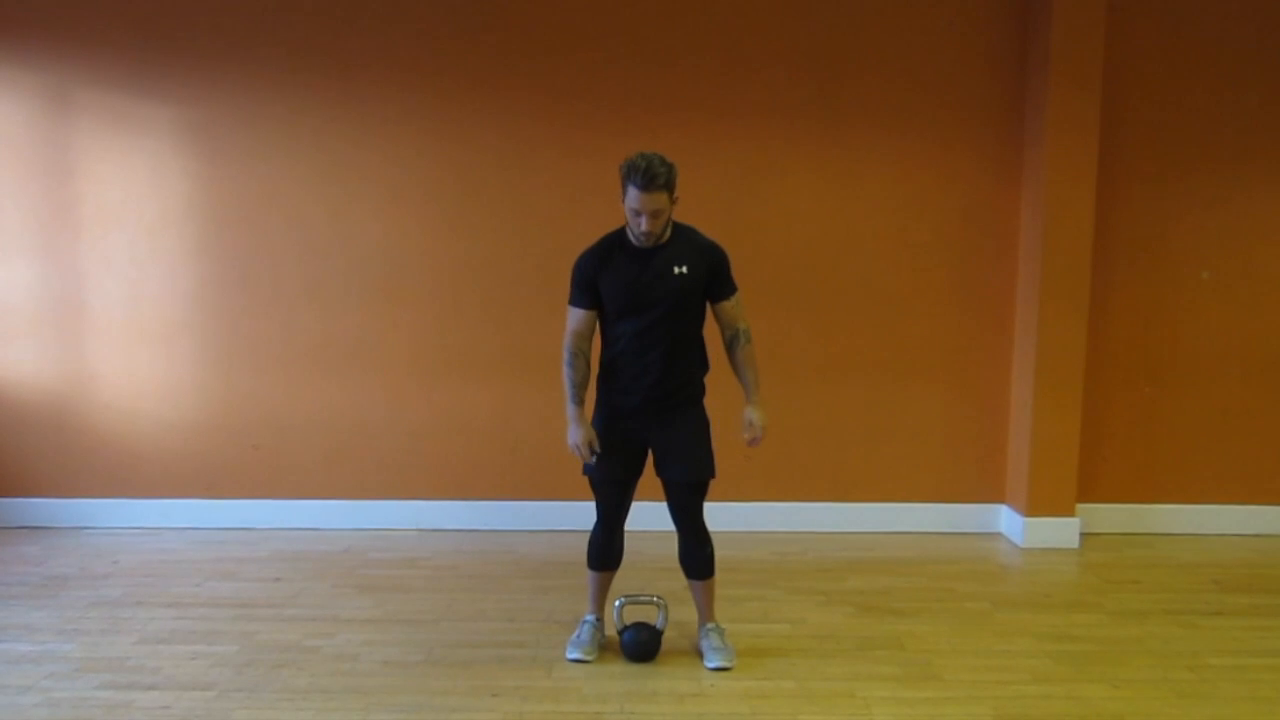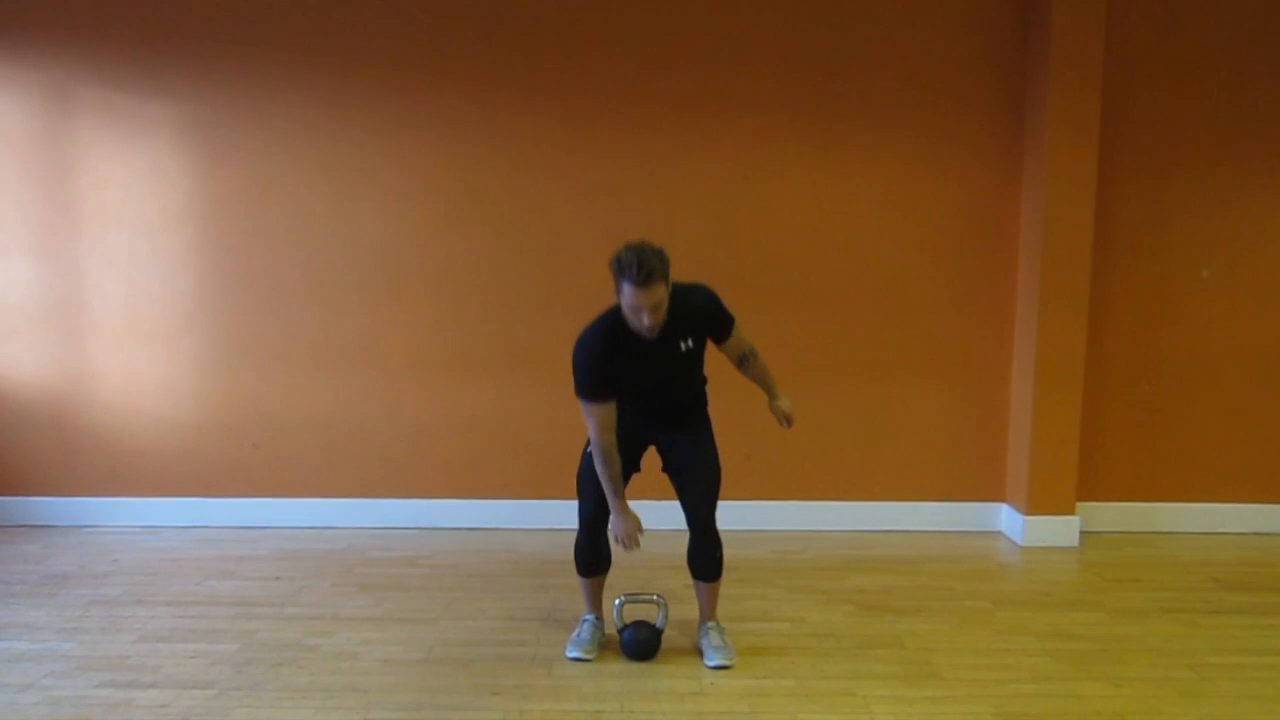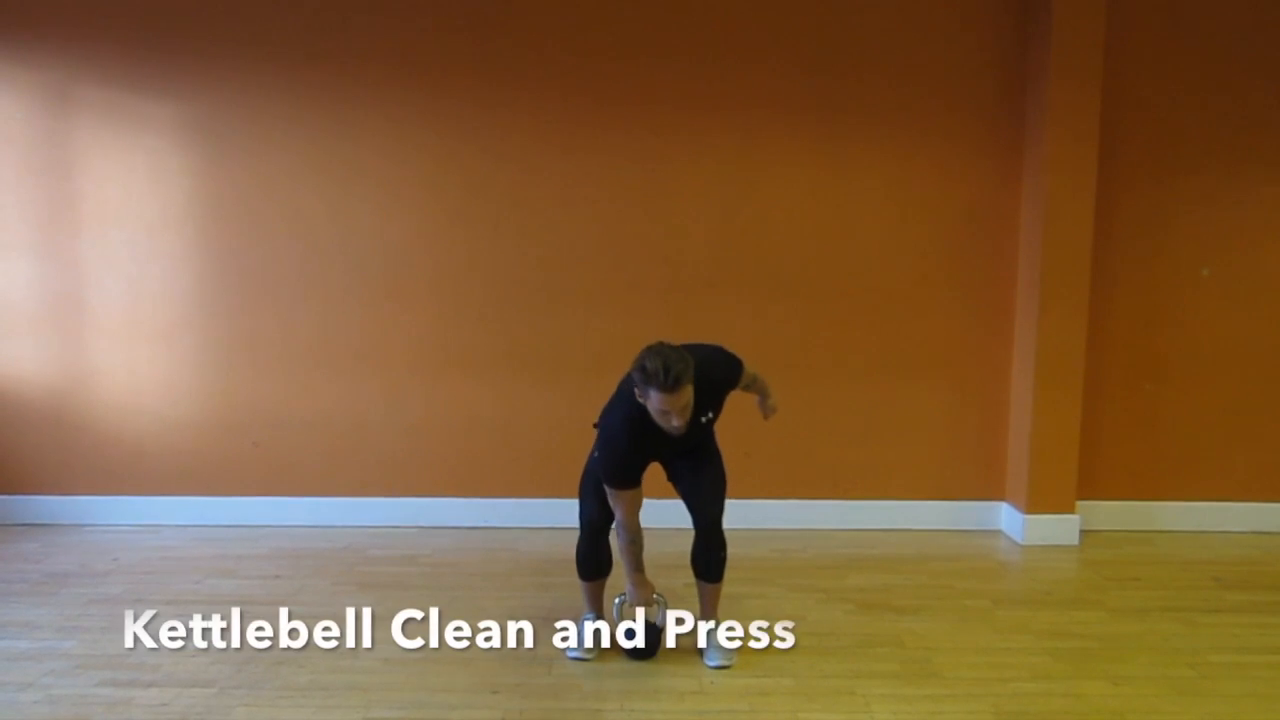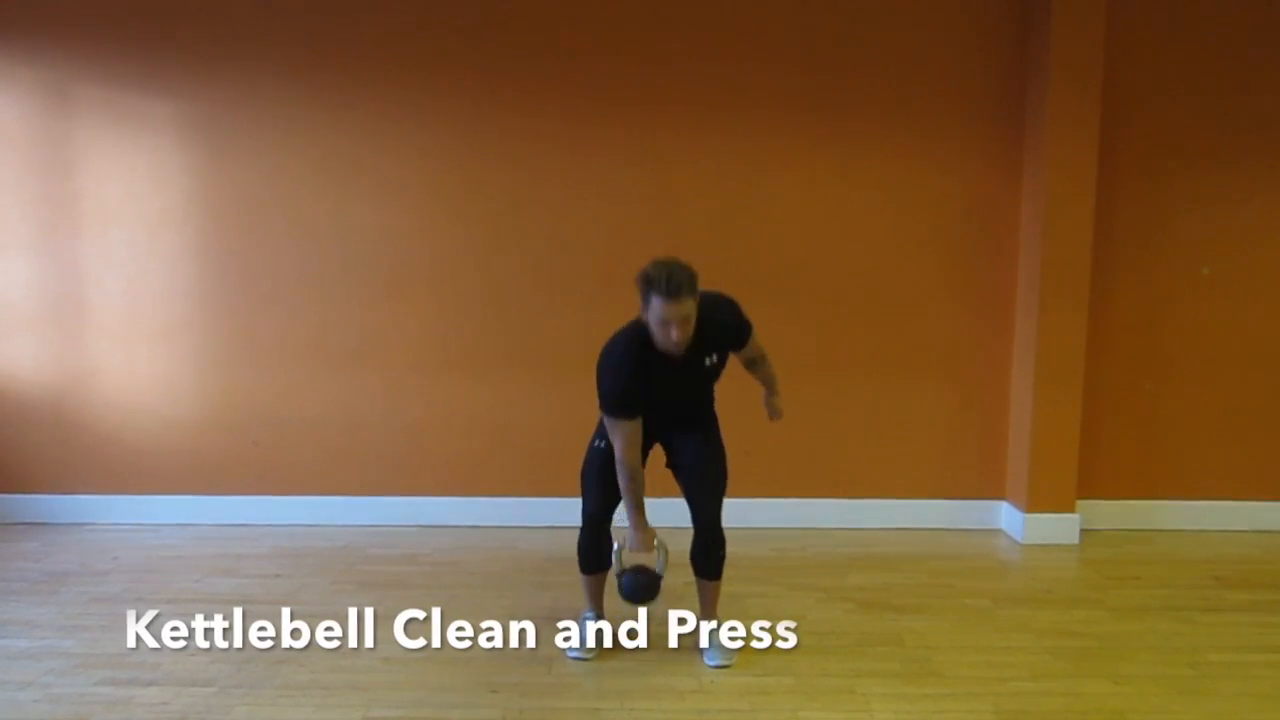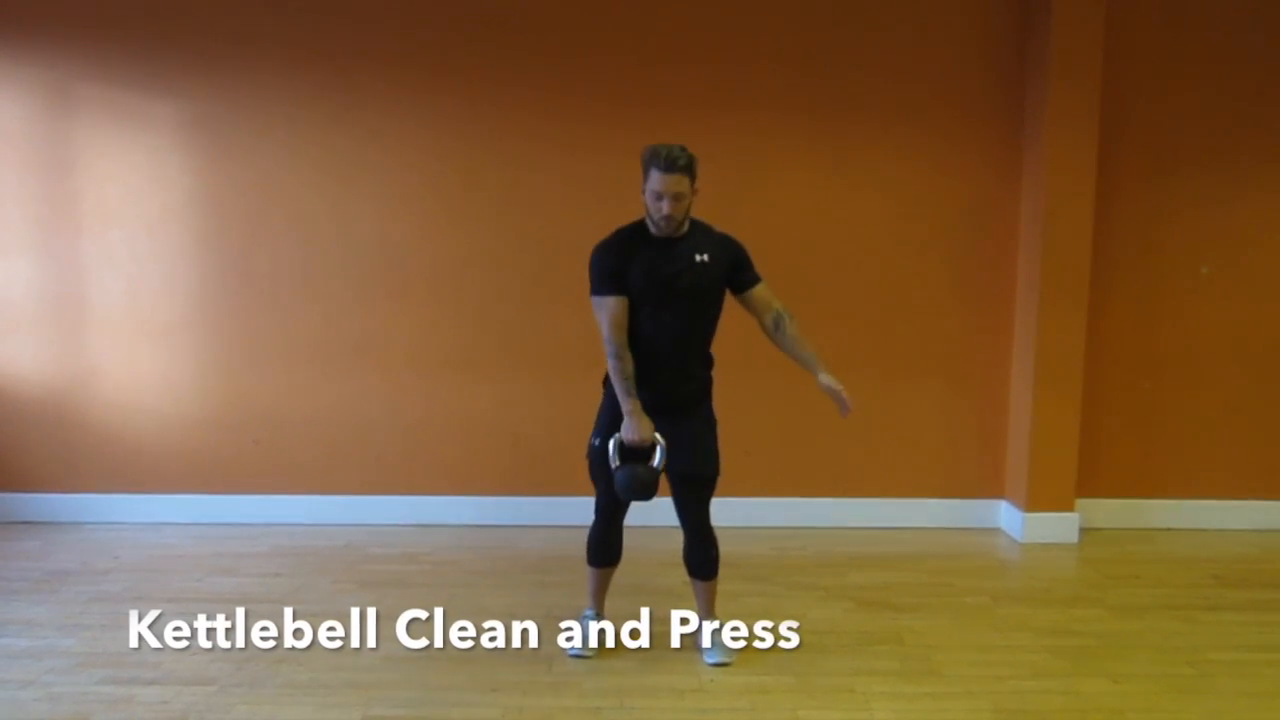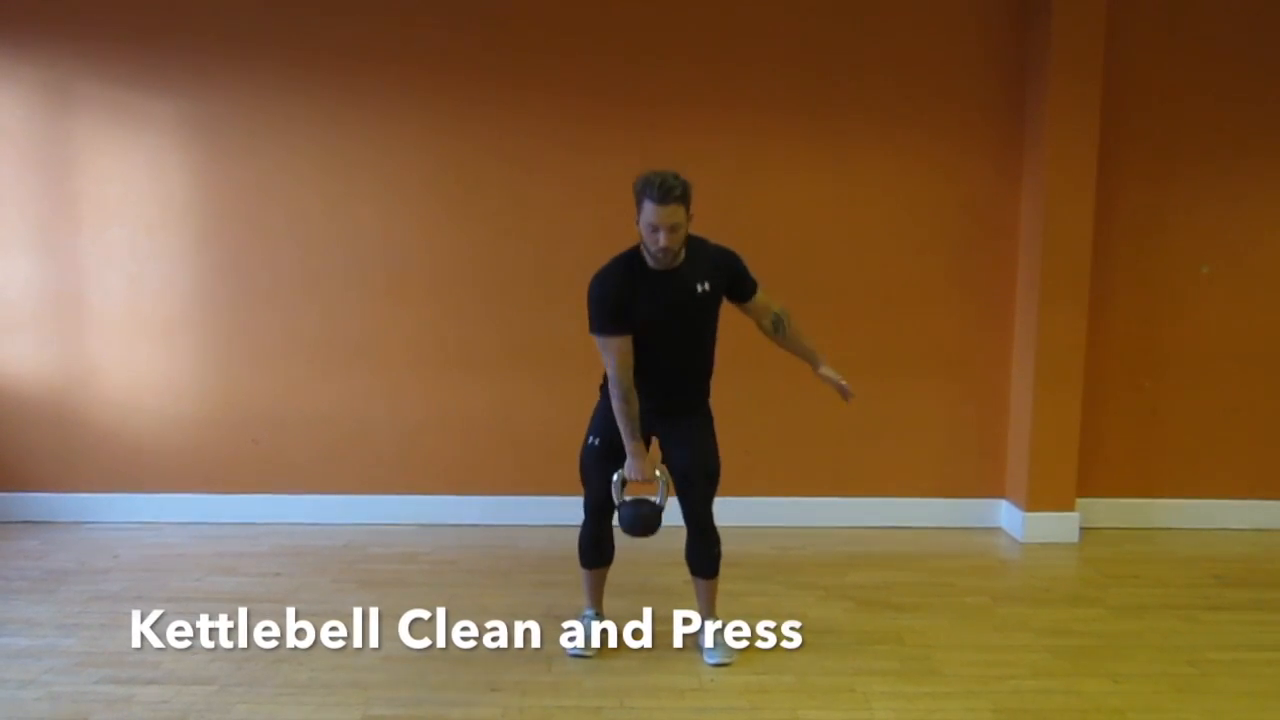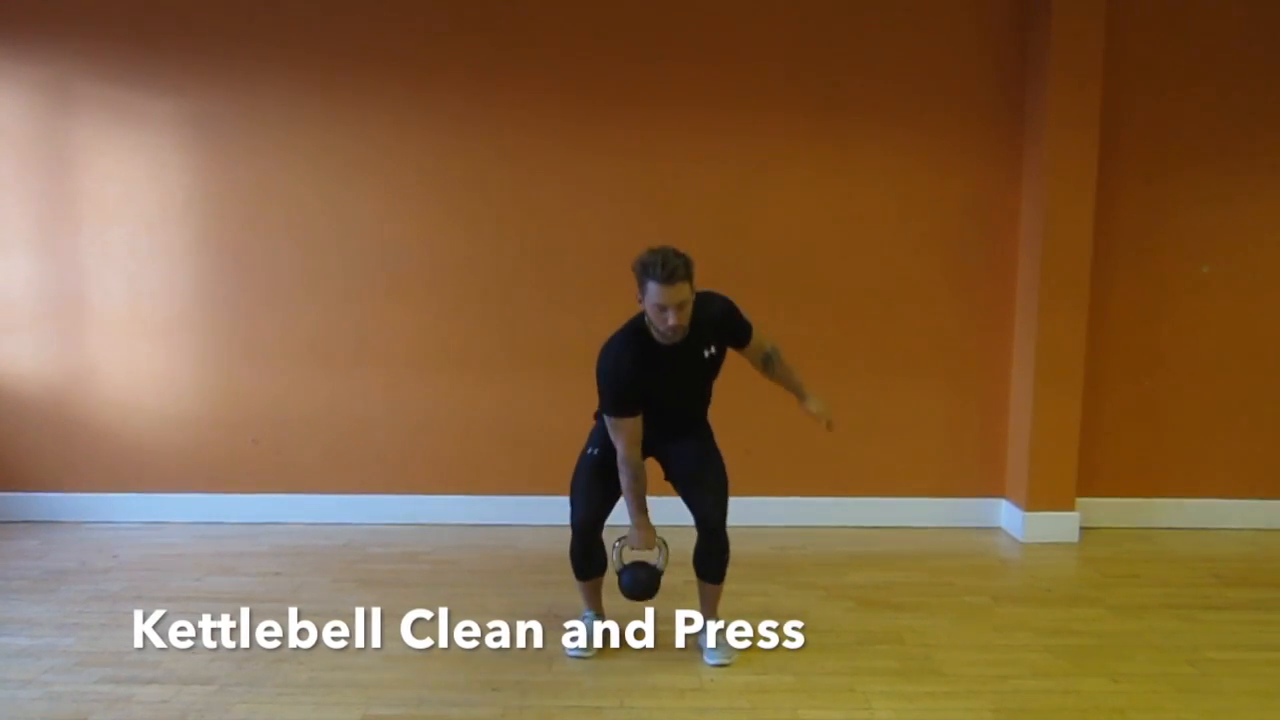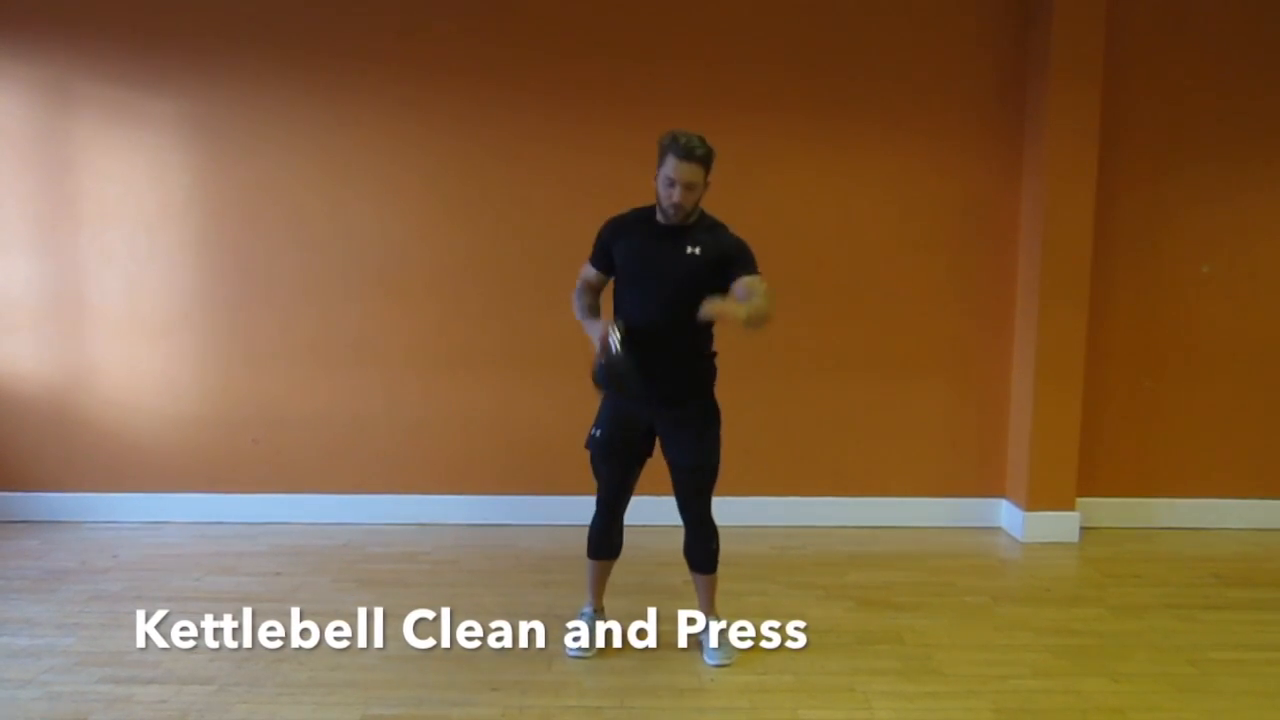
dt=0.4s
person 1, frame 1
left shoulder: (703, 254)
right shoulder: (597, 259)
left elbow: (735, 328)
right elbow: (576, 340)
left wrist: (752, 400)
right wrist: (576, 415)
left hip: (682, 413)
right hip: (617, 414)
left knee: (689, 520)
right knee: (609, 519)
left ankle: (709, 626)
right ankle: (593, 620)
person 1, frame 2
left shoulder: (700, 304)
right shoulder: (595, 343)
left elbow: (740, 349)
right elbow: (602, 434)
left wrist: (774, 394)
right wrist: (619, 508)
left hip: (686, 417)
right hip: (624, 419)
left knee: (703, 517)
right knee: (592, 515)
left ankle: (709, 625)
right ankle: (592, 619)
person 1, frame 3
left shoulder: (713, 367)
right shoulder: (619, 428)
left elbow: (745, 377)
right elbow: (627, 518)
left wrist: (765, 395)
right wrist: (637, 581)
right hip: (630, 443)
left knee: (709, 521)
right knee: (593, 521)
left ankle: (709, 625)
right ankle: (593, 618)
person 1, frame 4
left shoulder: (722, 316)
right shoulder: (620, 357)
left elbow: (753, 355)
right elbow: (626, 453)
left wrist: (771, 393)
right wrist: (637, 524)
left hip: (694, 422)
right hip: (627, 420)
left knee: (707, 517)
right knee: (595, 514)
left ankle: (709, 626)
right ankle: (593, 618)
person 1, frame 5
left shoulder: (721, 249)
right shoulder: (615, 252)
left elbow: (770, 313)
right elbow: (614, 338)
left wrist: (818, 372)
right wrist: (630, 412)
left hip: (689, 409)
right hip: (625, 404)
left knee: (695, 519)
right knee: (608, 511)
left ankle: (709, 626)
right ankle: (593, 617)
person 1, frame 6
left shoulder: (718, 263)
right shoulder: (611, 283)
left elbow: (768, 315)
right elbow: (619, 375)
left wrist: (817, 364)
right wrist: (634, 452)
left hip: (688, 407)
right hip: (625, 408)
left knee: (700, 515)
right knee: (598, 508)
left ankle: (709, 624)
right ankle: (592, 615)
person 1, frame 7
left shoulder: (718, 314)
right shoulder: (619, 355)
left elbow: (762, 353)
right elbow: (628, 450)
left wrist: (803, 396)
right wrist: (639, 521)
left hip: (688, 430)
right hip: (621, 431)
left knee: (713, 522)
right knee: (584, 521)
left ankle: (709, 625)
right ankle: (593, 616)
person 1, frame 8
left shoulder: (723, 244)
right shoulder: (621, 230)
left elbow: (762, 308)
right elbow: (585, 289)
left wrist: (737, 308)
right wrist: (593, 326)
left hip: (691, 402)
right hip: (627, 394)
left knee: (696, 511)
right knee: (609, 506)
left ankle: (709, 622)
right ankle: (593, 613)
